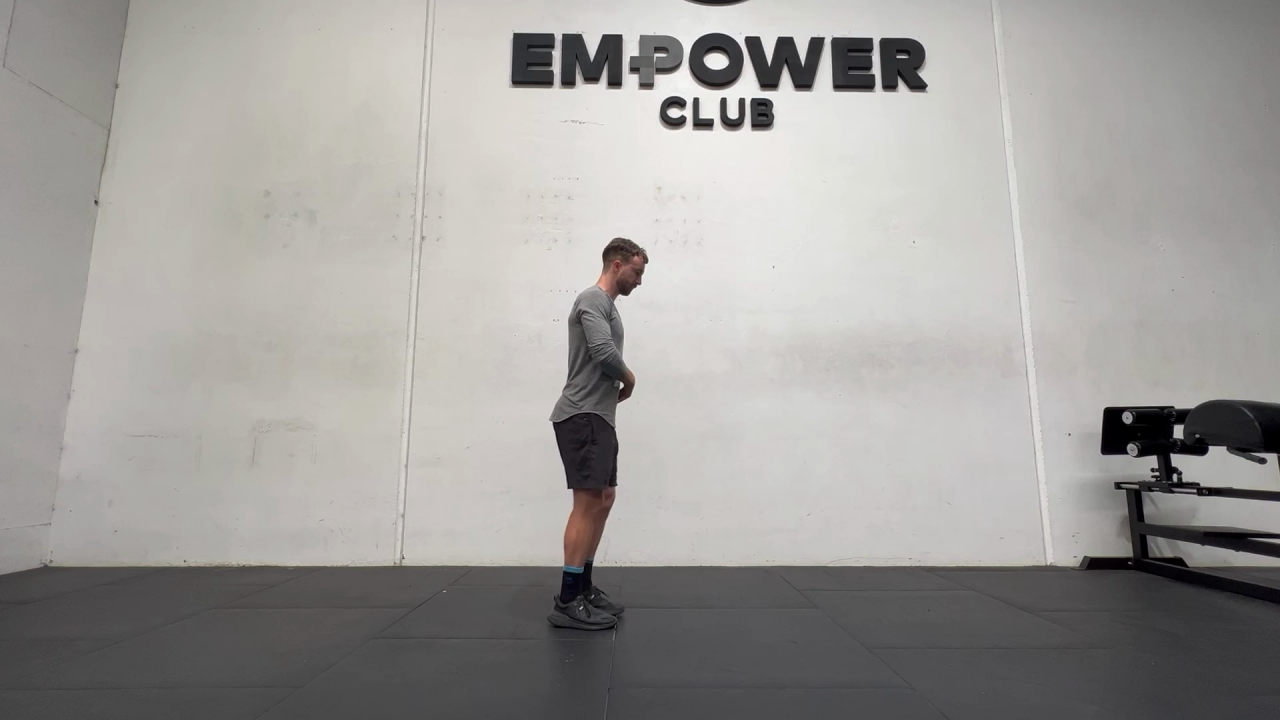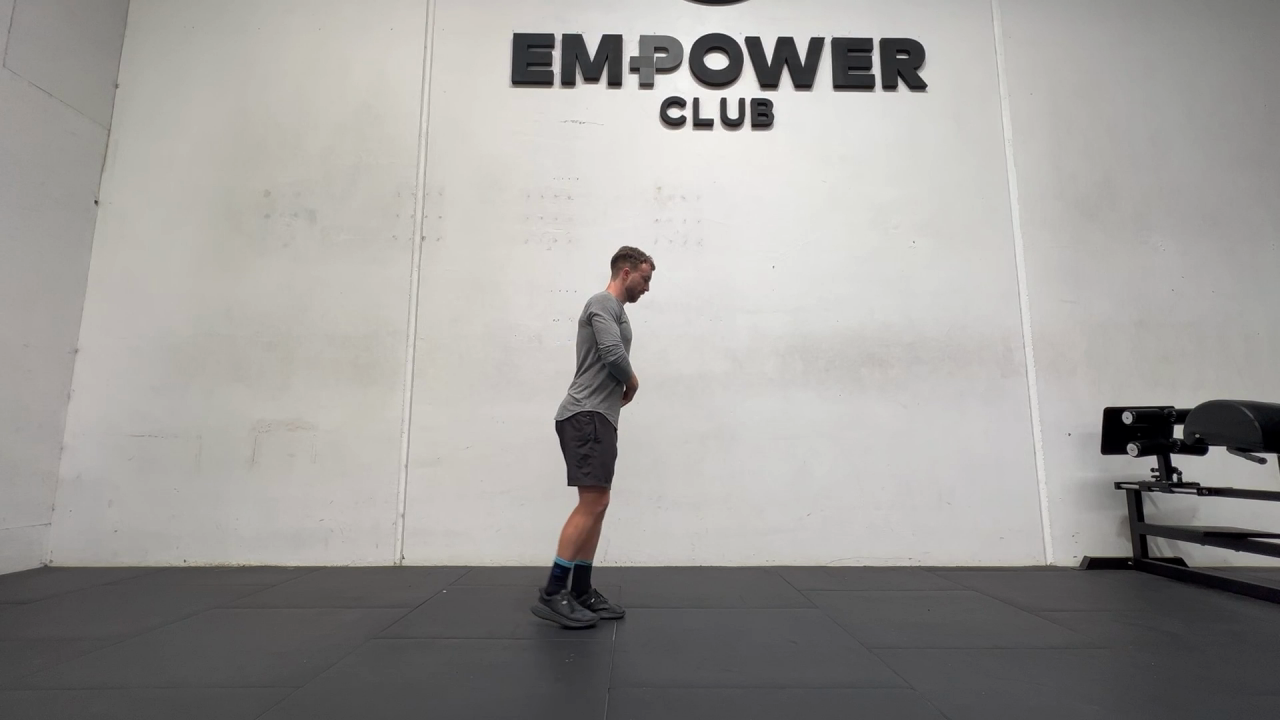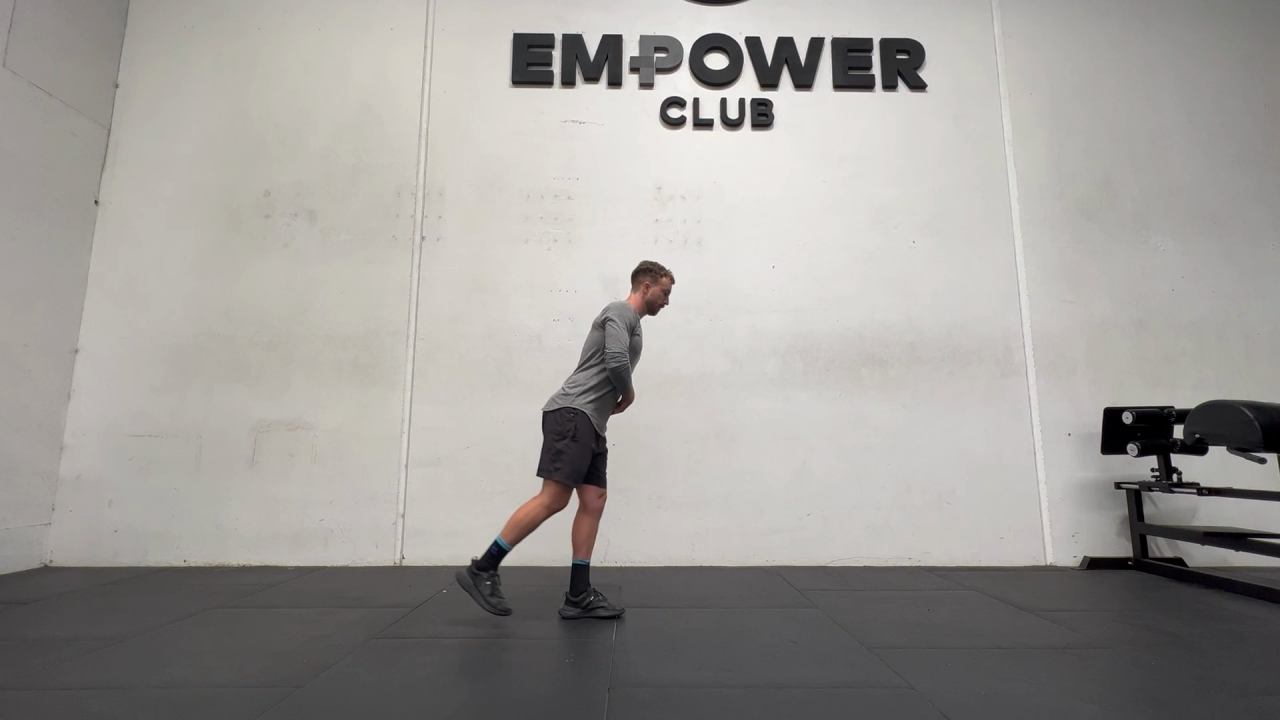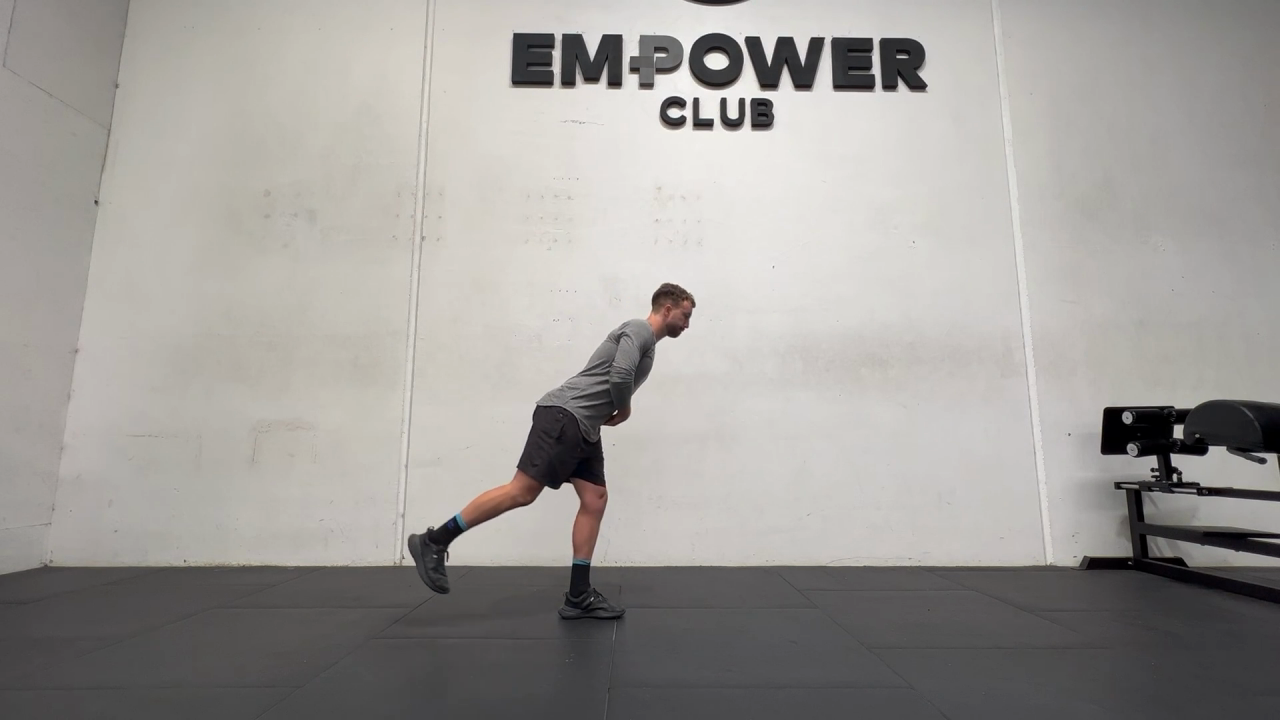
dt=0.5s
person 1, frame 1
left shoulder: (605, 304)
right shoulder: (592, 300)
right elbow: (604, 354)
left wrist: (622, 380)
right wrist: (628, 378)
left hip: (597, 416)
right hip: (583, 417)
left knee: (603, 500)
right knee: (589, 504)
left ankle: (583, 589)
right ankle: (568, 602)
person 1, frame 2
left shoulder: (613, 309)
right shoulder: (603, 303)
right elbow: (614, 355)
left wrist: (624, 385)
right wrist: (632, 382)
left hip: (598, 417)
right hip: (587, 416)
left knee: (595, 505)
right knee: (593, 503)
left ankle: (580, 592)
right ankle: (553, 594)
person 1, frame 3
left shoulder: (630, 321)
right shoulder: (621, 312)
right elbow: (616, 362)
left wrist: (619, 397)
right wrist: (629, 394)
left hip: (591, 422)
right hip: (572, 414)
left knee: (593, 501)
right knee: (552, 499)
left ankle: (579, 594)
right ankle: (482, 570)
person 1, frame 4
left shoulder: (645, 342)
right shoulder: (638, 330)
right elbow: (619, 377)
left wrist: (617, 411)
right wrist: (625, 410)
left hip: (584, 427)
right hip: (564, 415)
left knee: (595, 501)
right knee: (522, 492)
left ankle: (578, 595)
right ankle: (434, 541)
